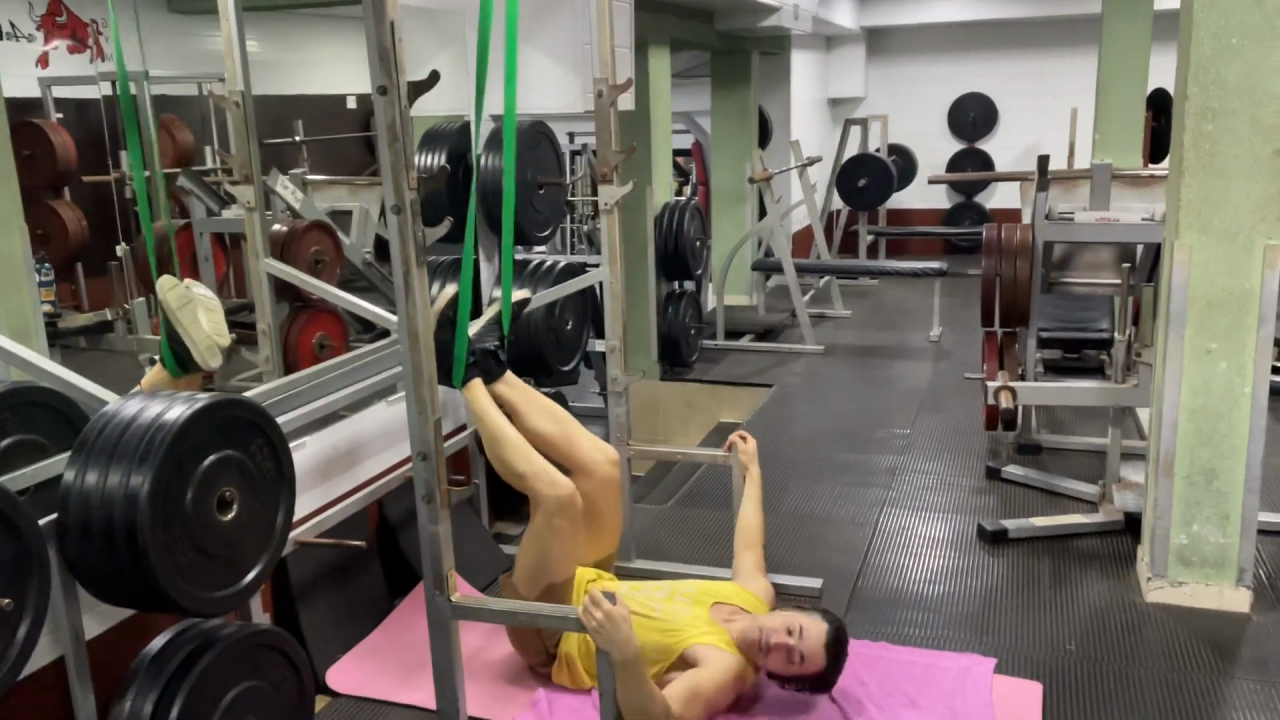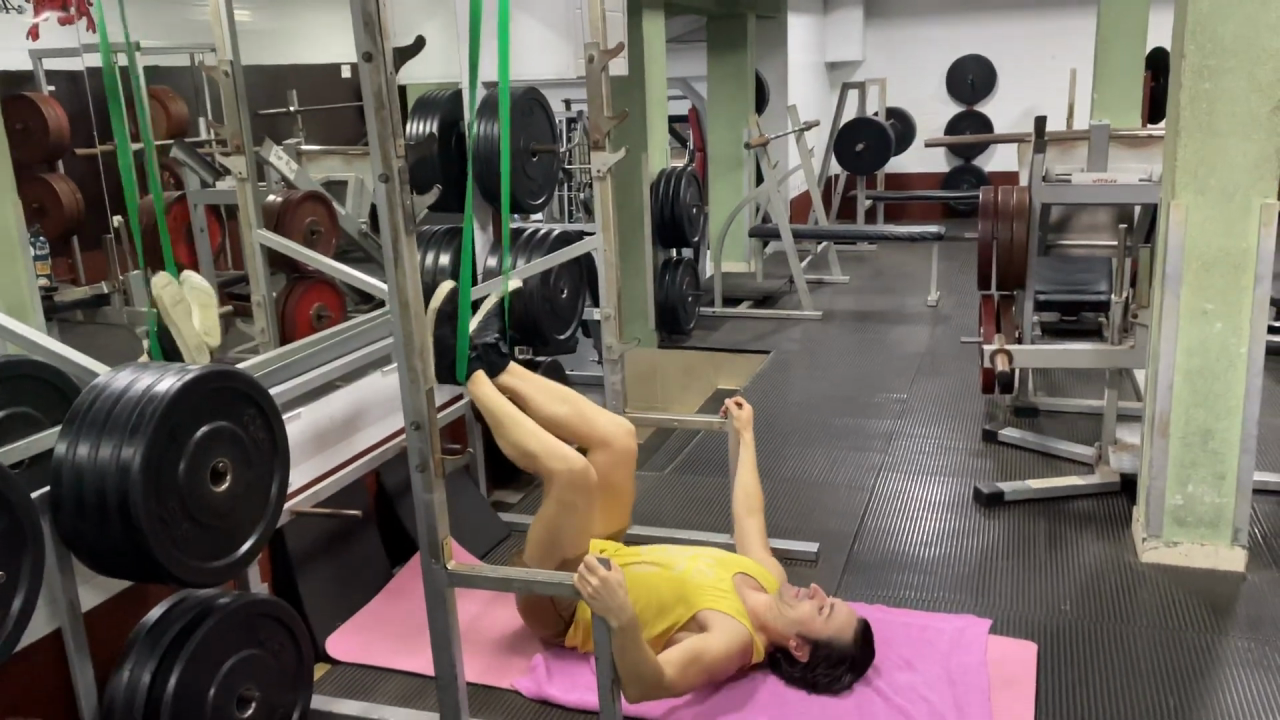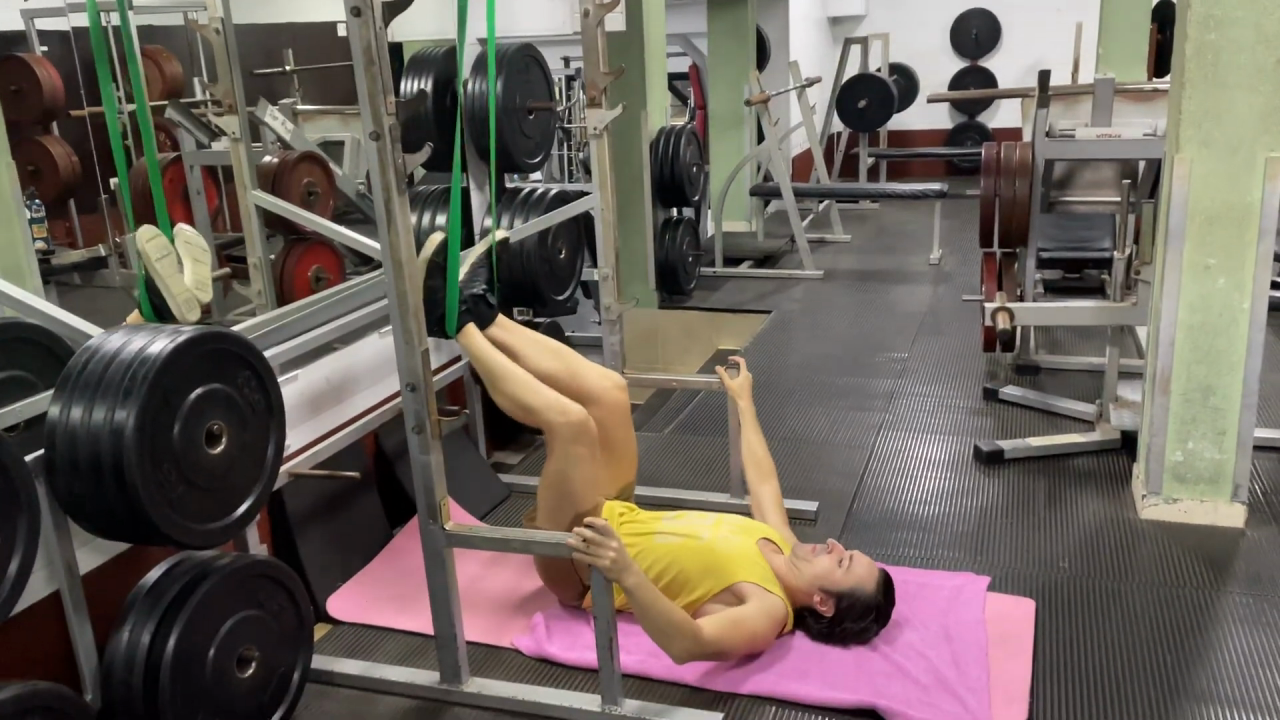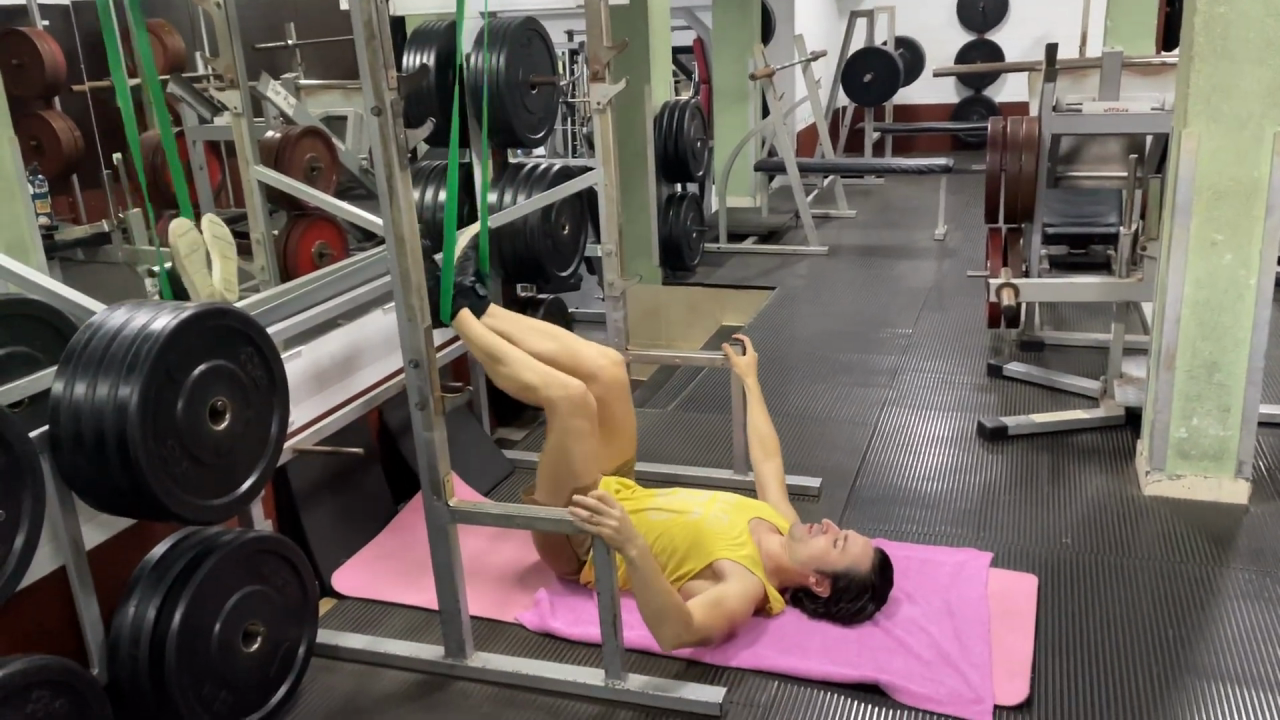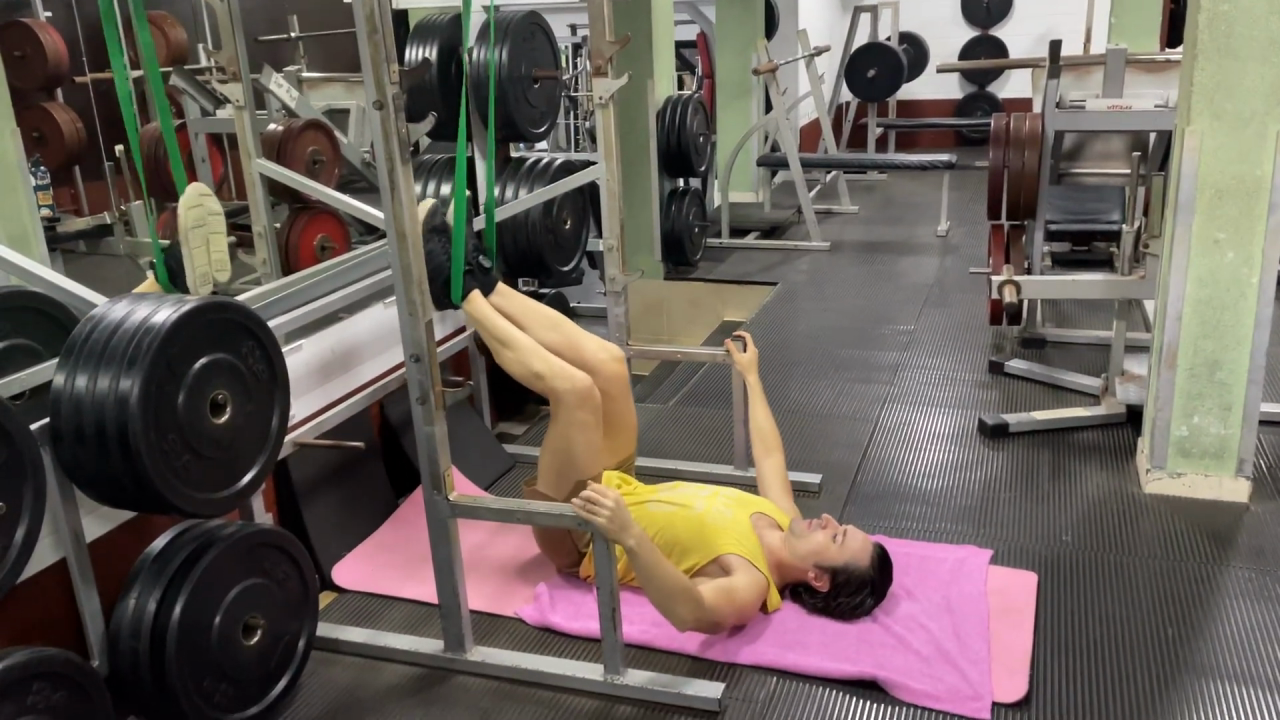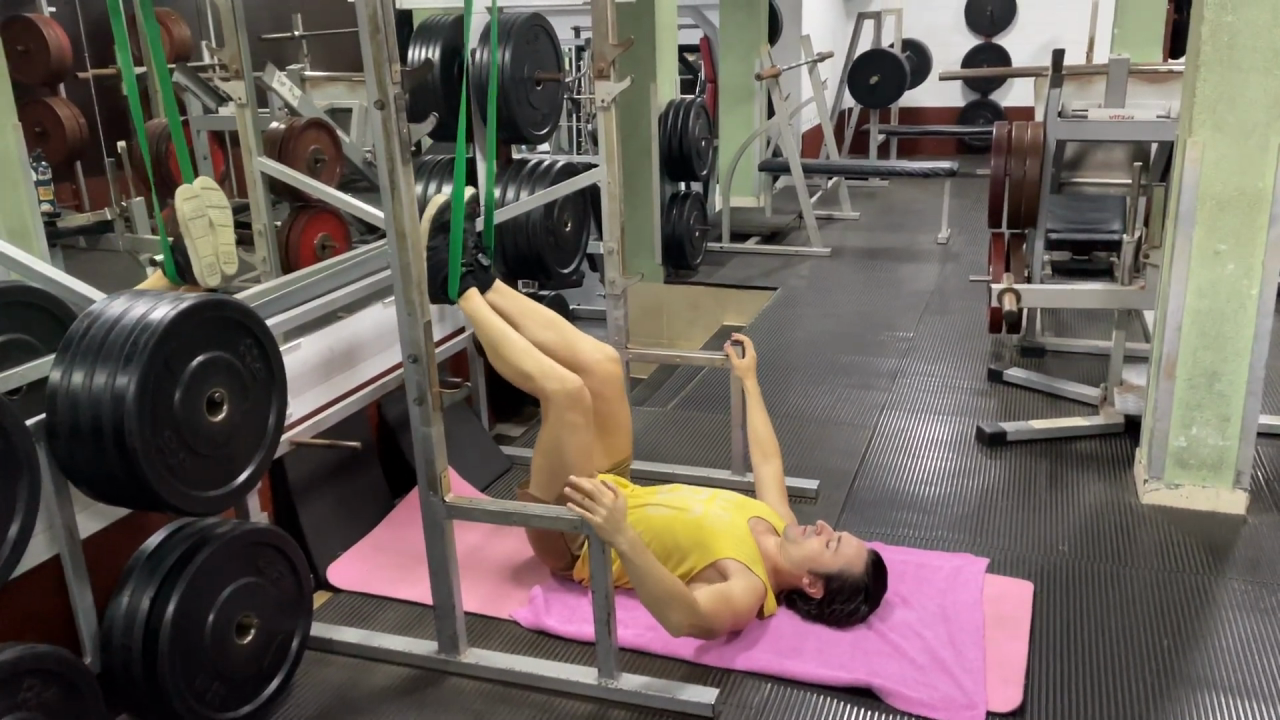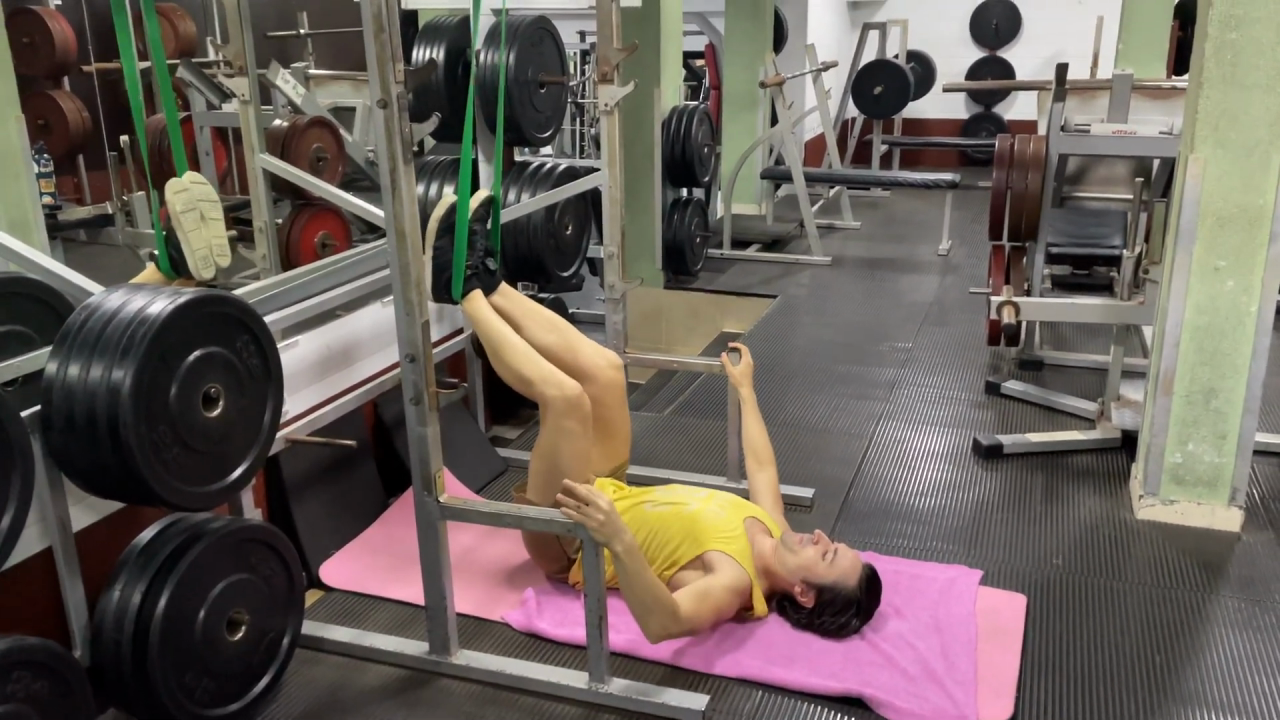
dt=0.7s
person 1, frame 1
left shoulder: (726, 670)
right shoulder: (755, 601)
right elbow: (749, 549)
left wrist: (625, 651)
right wrist: (752, 471)
left hip: (553, 639)
right hip: (586, 586)
left knee: (556, 492)
right knee: (600, 463)
left ankle: (469, 378)
right ankle: (488, 369)
person 1, frame 2
left shoulder: (735, 640)
right shoulder: (768, 580)
left elbow: (644, 686)
right elbow: (749, 518)
left wrist: (621, 618)
right wrist: (746, 437)
left hip: (562, 606)
right hip: (595, 558)
left knee: (570, 469)
right knee: (616, 436)
left ankle: (469, 369)
right ankle: (491, 362)
person 1, frame 3
left shoulder: (768, 610)
right shoulder: (782, 548)
left elbow: (687, 644)
right elbow: (764, 481)
left wrist: (626, 575)
right wrist: (744, 401)
left hip: (579, 564)
right hip: (614, 520)
left knee: (570, 420)
right knee: (607, 391)
left ankle: (461, 324)
right ankle: (481, 317)
person 1, frame 4
left shoulder: (747, 584)
right shoulder: (782, 528)
left elbow: (677, 630)
right elbow: (768, 463)
left wrist: (632, 548)
right wrist: (750, 382)
left hip: (578, 540)
right hip: (613, 497)
left knee: (569, 395)
right knee: (604, 367)
left ankle: (456, 310)
right ankle: (472, 303)
person 1, frame 5
left shoulder: (751, 584)
right shoulder: (784, 525)
left elbow: (690, 614)
right elbow: (770, 457)
left wrist: (628, 537)
right wrist: (751, 377)
left hip: (579, 538)
right hip: (614, 490)
left knee: (574, 386)
right knee: (607, 363)
left ankle: (462, 291)
right ankle: (478, 282)
person 1, frame 6
left shoulder: (748, 589)
right shoulder: (778, 528)
left elbow: (684, 618)
right elbow: (767, 462)
left wrist: (623, 538)
right wrist: (749, 382)
left hip: (574, 541)
right hip: (610, 491)
left knee: (565, 388)
right knee: (601, 363)
left ankle: (460, 288)
right ankle: (479, 279)
person 1, frame 7
left shoulder: (737, 583)
right shoulder: (773, 535)
left elbow: (663, 623)
right elbow: (761, 468)
left wrist: (618, 540)
right wrist: (745, 389)
left hip: (569, 543)
right hip: (606, 495)
left knee: (564, 394)
right knee: (603, 369)
left ankle: (465, 286)
right ankle: (482, 280)
